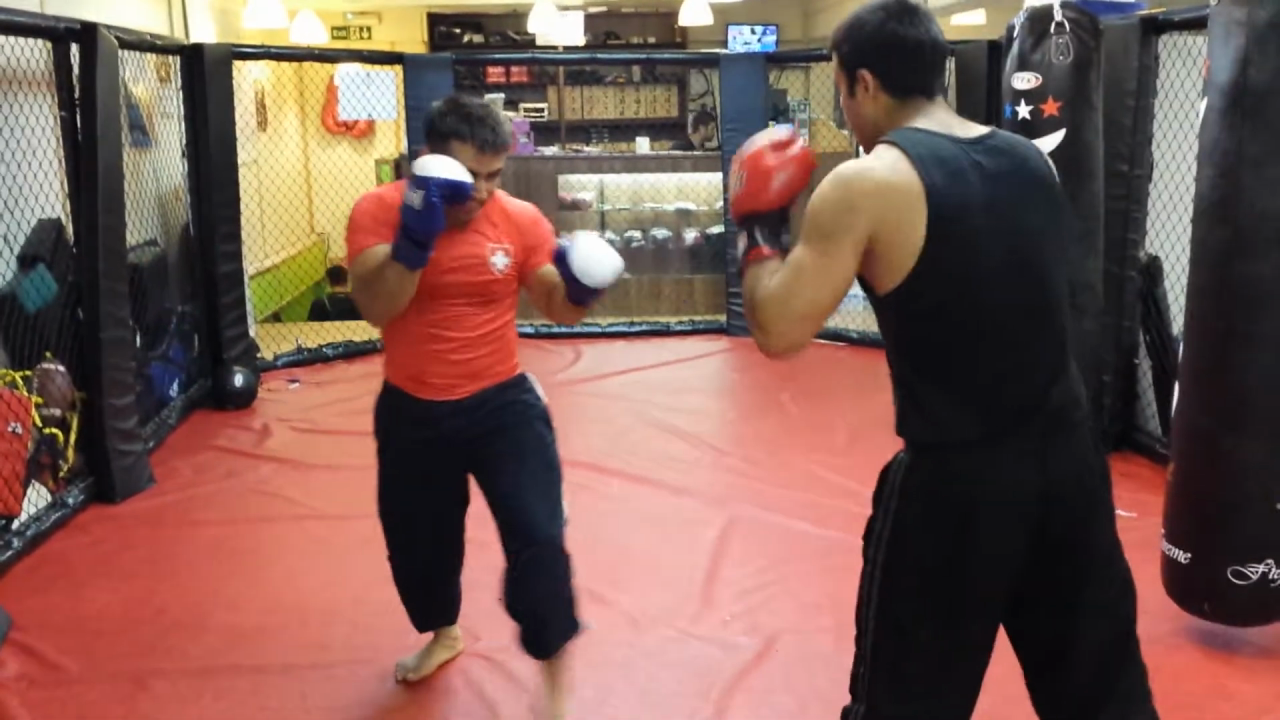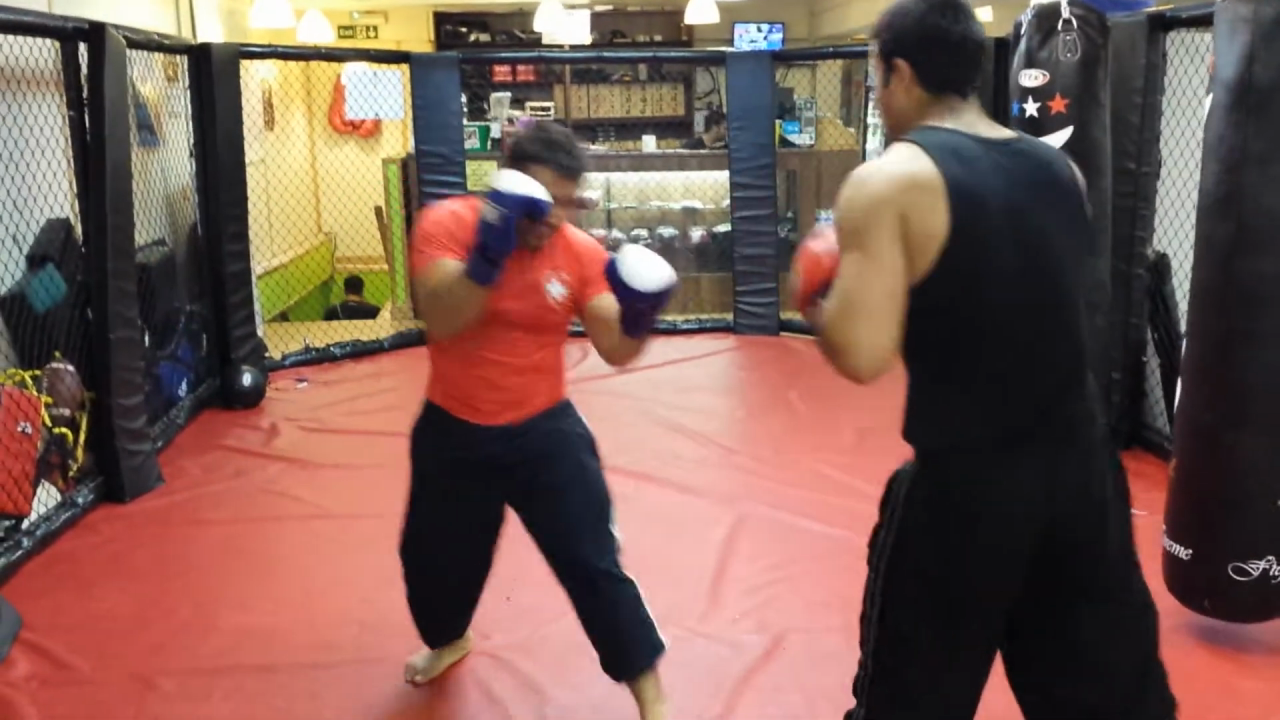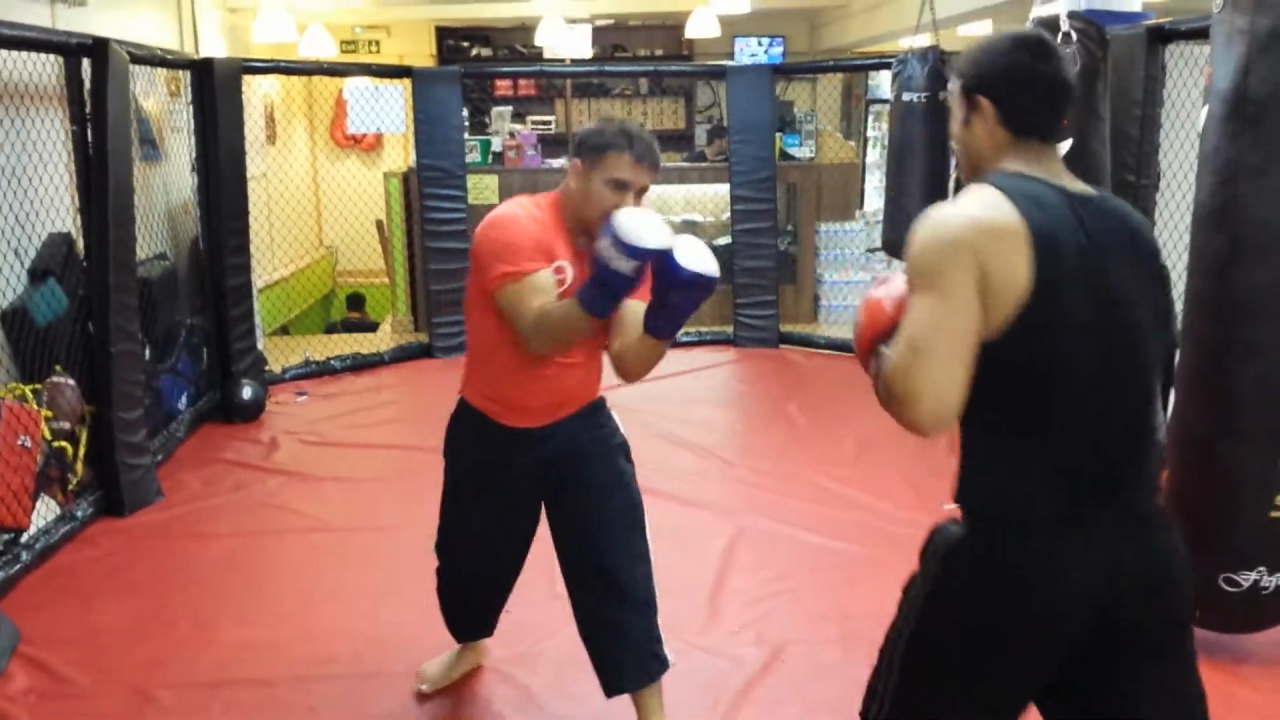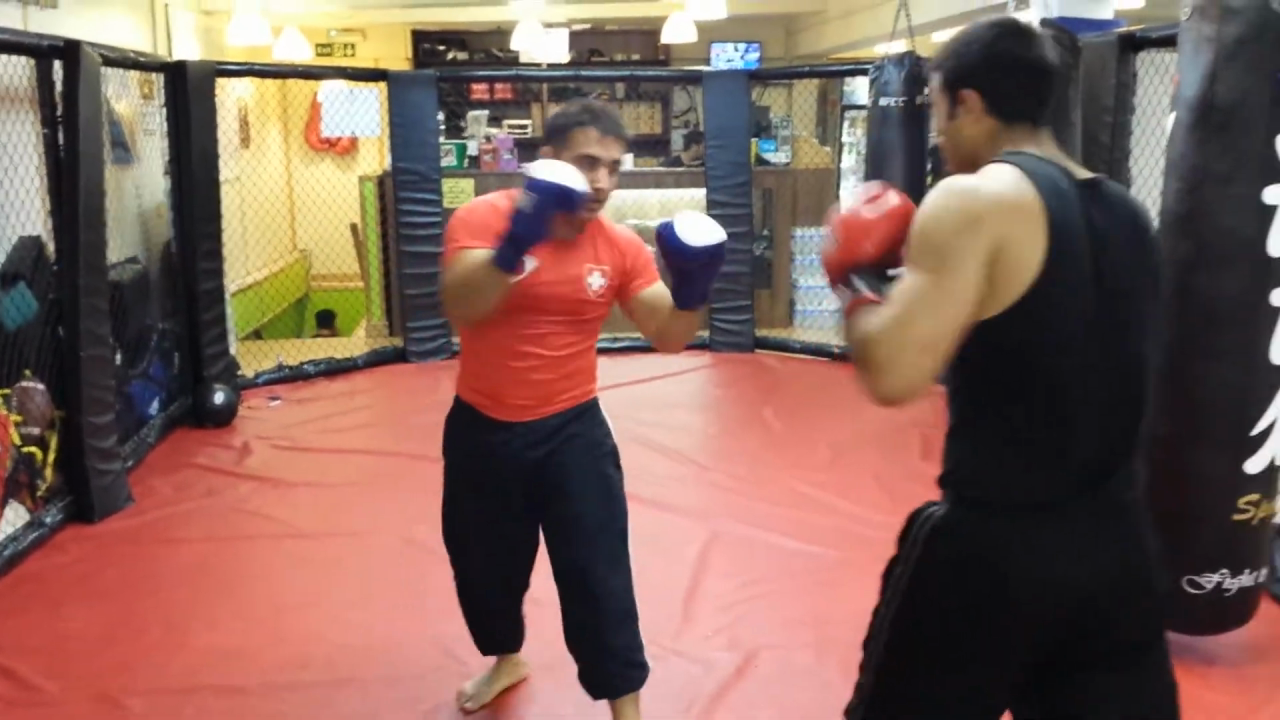
dt=0.2s
person 1, frame 1
left shoulder: (864, 185)
right shoulder: (1032, 162)
left elbow: (777, 330)
left wrist: (757, 224)
left hip: (954, 482)
right hip: (1065, 457)
person 1, frame 2
left shoulder: (888, 182)
right shoulder: (1059, 170)
left elbow: (860, 355)
left wrist: (819, 298)
left hip: (963, 492)
right hip: (1079, 470)
person 1, frame 3
left shoulder: (963, 227)
right shoulder: (1132, 228)
left elbow: (927, 404)
left wrist: (879, 349)
left hip: (1012, 560)
right hip: (1139, 549)
person 1, frame 4
left shoulder: (971, 200)
right shoulder: (1129, 215)
left elbow: (890, 376)
left wrist: (859, 278)
left hip: (991, 548)
right hip: (1115, 542)
person 2, frame 1
left shoulder: (520, 220)
right shoulder: (377, 211)
left elbow: (560, 309)
right elbow: (376, 308)
left wrist: (585, 286)
right wrist: (417, 235)
left hip: (502, 403)
right hip: (412, 411)
left knee: (536, 534)
right knee: (417, 540)
right ankle: (441, 634)
person 2, frame 2
left shoulder: (581, 252)
right shoulder: (446, 224)
left elbow: (616, 351)
right elbow: (440, 322)
left wrist: (638, 314)
right wrist: (489, 251)
left hip: (544, 430)
right hip: (454, 431)
left knee: (593, 566)
right knee: (434, 558)
right ankle: (447, 642)
person 2, frame 3
left shoulder: (629, 252)
right shoulder: (512, 228)
left elbow: (631, 366)
right elbow: (540, 339)
left wrist: (669, 313)
right wrist: (601, 290)
left hip: (578, 430)
right hip: (490, 432)
left knee: (618, 572)
right knee: (468, 560)
right ankle: (469, 645)
person 2, frame 4
left shoulder: (619, 247)
right shoulder: (483, 218)
left elbow: (668, 337)
right elbow: (461, 308)
left wrist: (692, 286)
right wrist: (516, 240)
left hip: (571, 431)
right hip: (482, 431)
left knee: (597, 577)
right knee: (481, 564)
right ankle: (506, 661)
